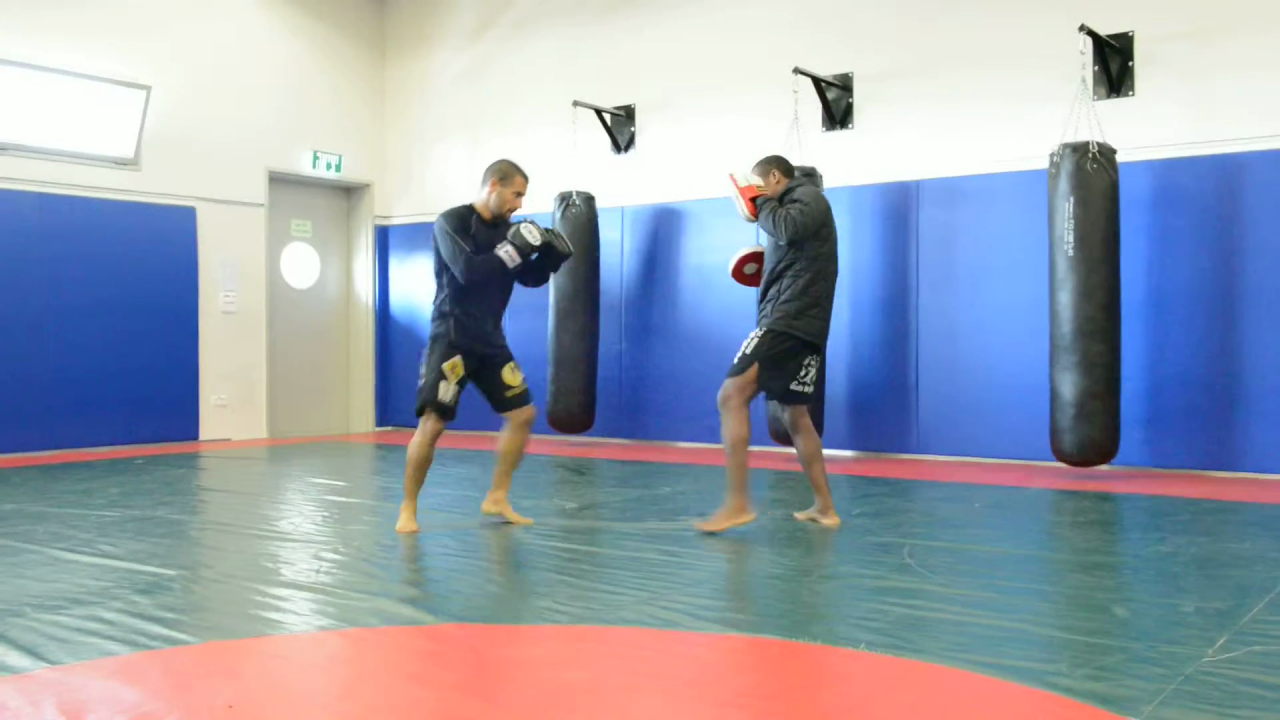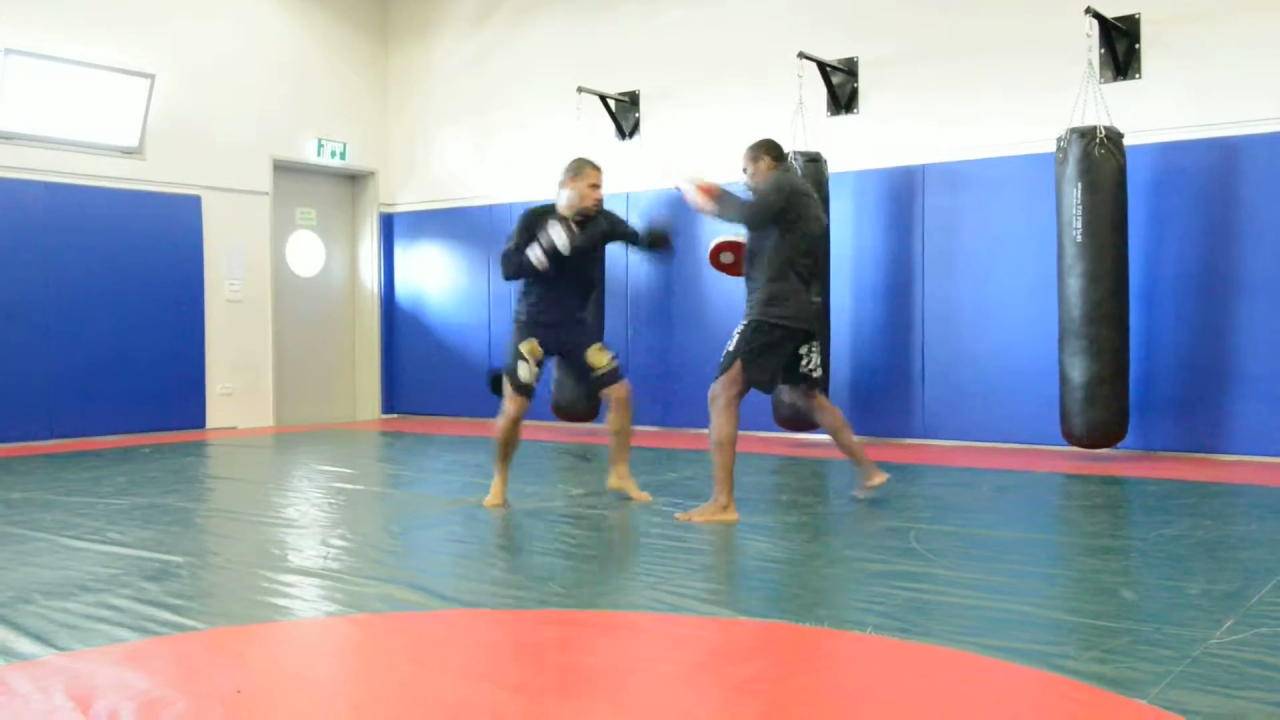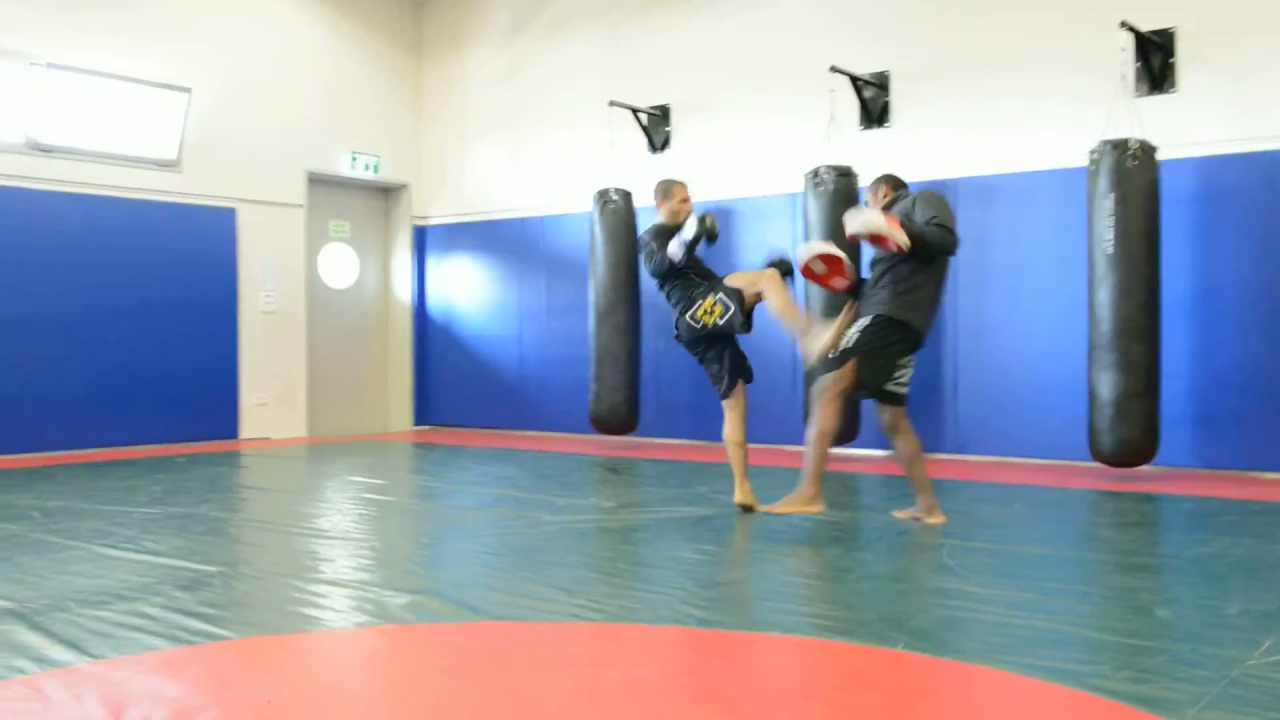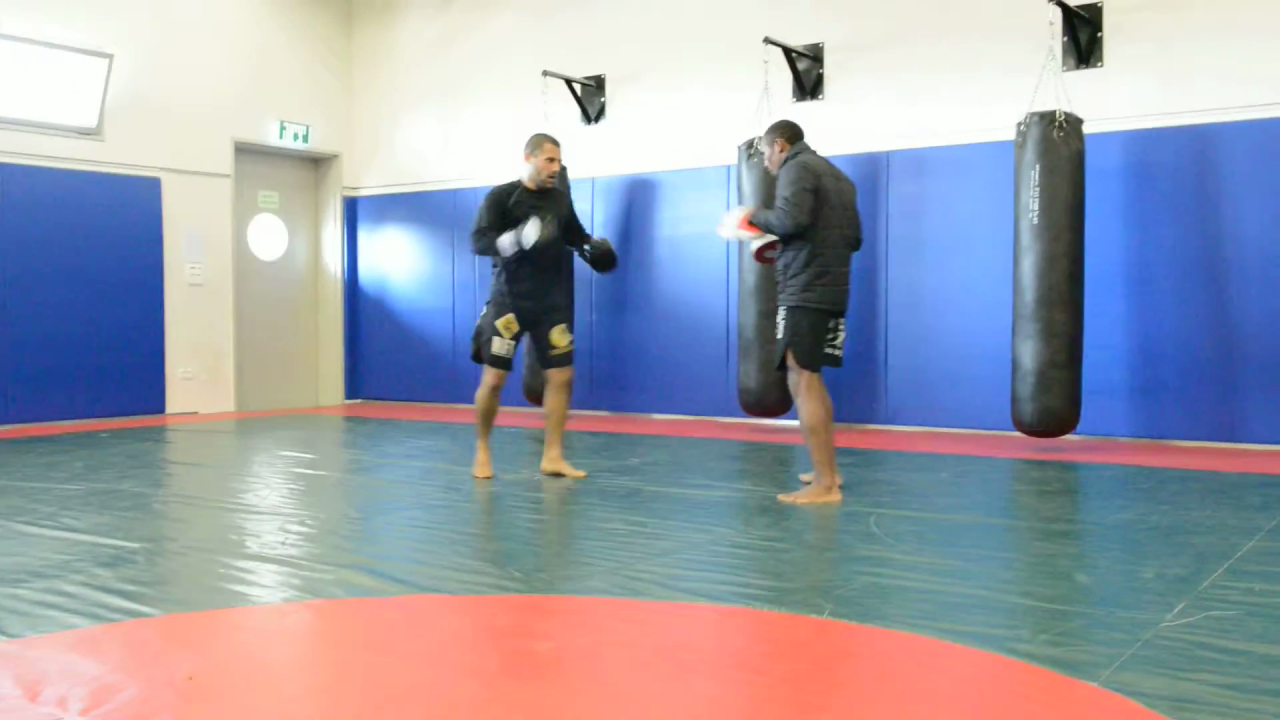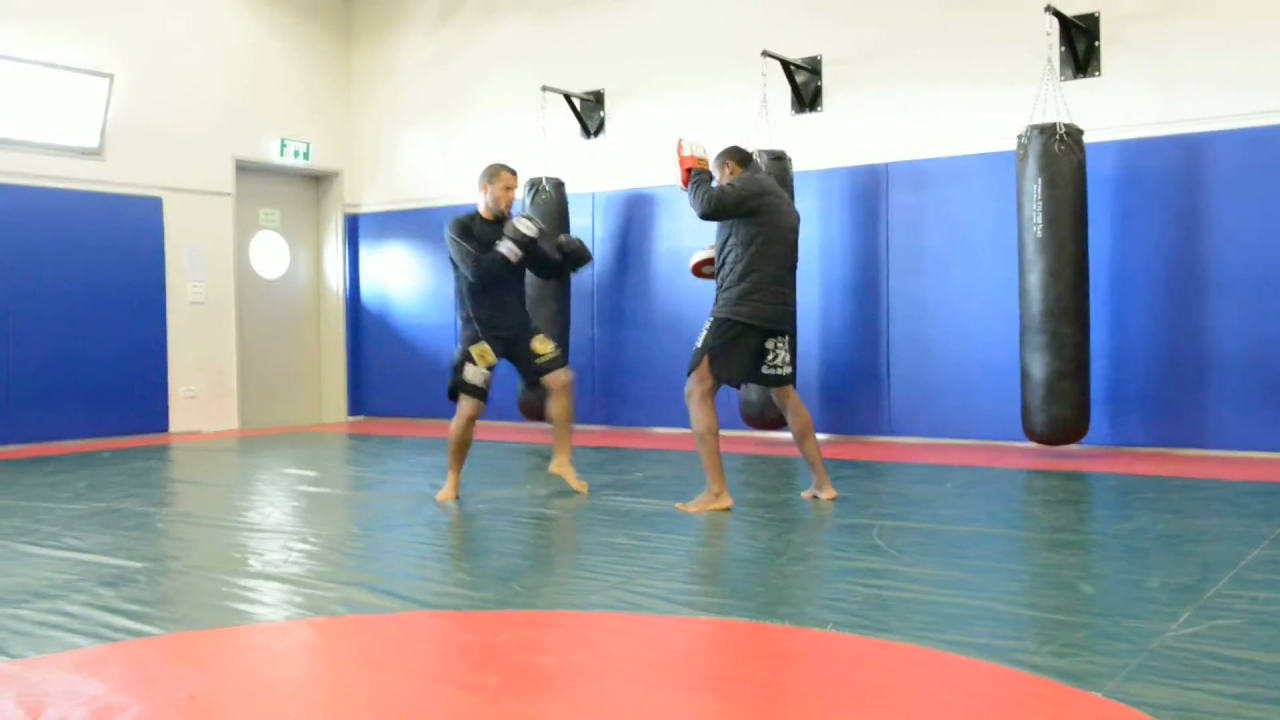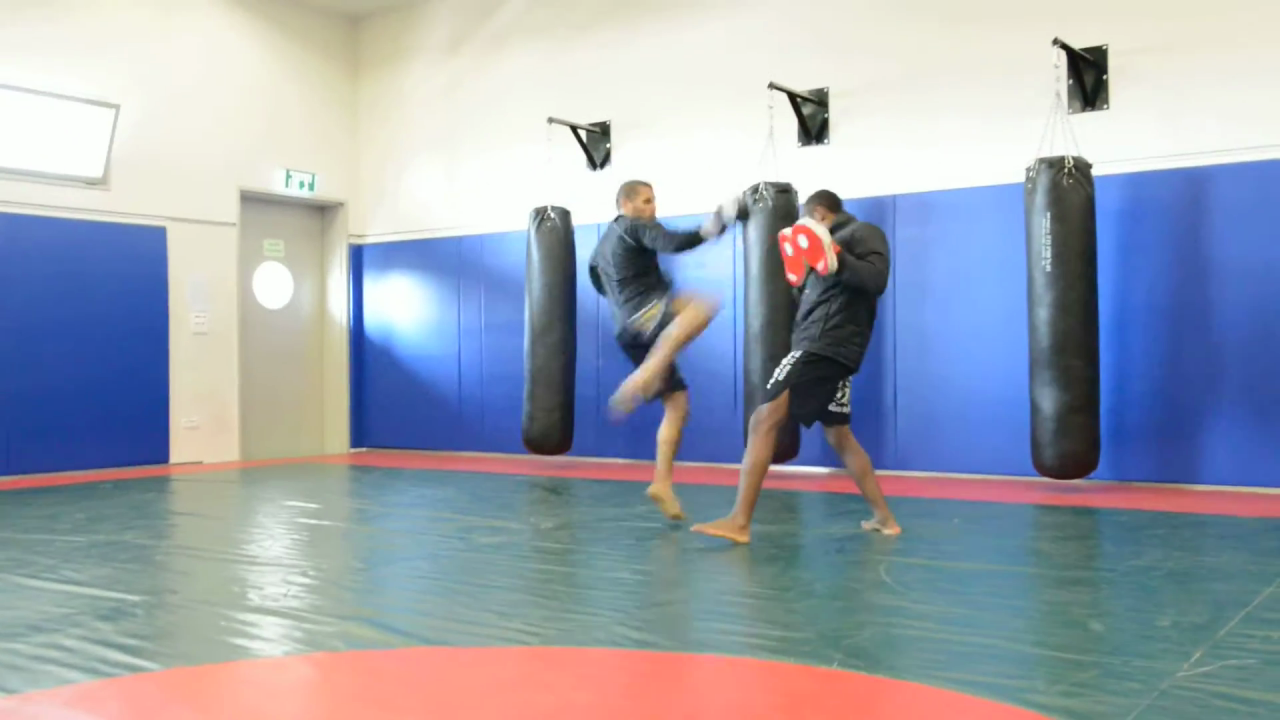
dt=0.7s
person 1, frame 1
left shoulder: (809, 195)
right shoulder: (801, 204)
left elbow: (789, 230)
left wrist: (760, 205)
right wrist: (768, 271)
left hip: (789, 322)
right hip: (803, 325)
left knee: (732, 397)
right knee: (796, 415)
left ankle: (737, 503)
right ankle: (825, 506)
person 1, frame 2
left shoulder: (783, 185)
right shoulder: (805, 197)
left elbow: (752, 212)
left wrist: (713, 199)
right wrist: (750, 257)
left hip: (771, 313)
right hip: (804, 314)
left knee: (722, 396)
right knee: (812, 397)
left ankle: (722, 503)
right ankle: (869, 471)
person 1, frame 3
left shoulder: (924, 201)
right shoulder: (902, 218)
left elbow: (945, 241)
left wrist: (897, 233)
left hip: (891, 316)
right hip: (895, 319)
left knee: (827, 389)
right knee: (893, 417)
left ankle: (809, 492)
right ankle: (927, 505)
person 1, frame 4
left shoulder: (797, 169)
right shoulder: (837, 176)
left elbow: (792, 220)
right elbow: (854, 239)
left wrist: (757, 216)
left hip: (805, 293)
right hip: (831, 291)
left knee: (802, 382)
right knee: (809, 377)
left ankle: (826, 484)
right ankle: (827, 469)
person 1, frame 5
left shoulder: (750, 188)
right shoulder: (783, 201)
left elbow: (706, 206)
left wrist: (695, 174)
left hip: (739, 310)
right hip: (779, 312)
left knee: (698, 391)
right knee: (784, 394)
left ankle: (716, 492)
right ankle: (822, 483)
person 1, frame 6
left shoulder: (864, 233)
right shoulder: (837, 240)
left elbow: (875, 281)
left wrist: (835, 259)
right wrist: (805, 284)
left hip: (824, 348)
right hip: (834, 350)
left knee: (763, 423)
right knee: (840, 435)
left ankle: (738, 522)
right ankle: (884, 517)
person 2, frame 1
left shoulder: (505, 228)
right shoulder: (452, 221)
left elbow: (531, 278)
right elbow: (468, 271)
left wrist: (551, 255)
right wrist: (514, 248)
left hip: (491, 340)
right hip: (451, 339)
left knee: (523, 415)
right knee: (432, 426)
left ankle: (497, 498)
right ankle: (408, 509)
person 2, frame 2
left shoulder: (600, 221)
right shoulder: (535, 220)
left elbow: (637, 237)
right elbow: (509, 268)
left wrist: (654, 238)
right wrist: (546, 246)
left hip: (575, 326)
right hip: (534, 325)
left knee: (620, 394)
right knee: (513, 410)
left ankle: (620, 473)
right ankle: (500, 481)
person 2, frame 3
left shoulder: (677, 236)
right shoulder: (656, 234)
left elbow: (711, 280)
right elbow: (659, 267)
left wrist: (769, 266)
right wrist: (687, 235)
left hip: (701, 327)
right hip: (699, 310)
left knee: (734, 407)
right knee: (768, 280)
left ankle: (742, 489)
right ankle: (814, 339)
person 2, frame 4
left shoulder: (559, 198)
right shoulder: (500, 197)
left elbow: (575, 234)
right elbow: (480, 243)
left wrist: (594, 248)
right wrist: (520, 238)
left hip: (551, 302)
right hip: (510, 301)
left knee: (561, 377)
right knee: (493, 378)
left ankle: (553, 457)
right ankle: (483, 452)
person 2, frame 5
left shoulder: (517, 225)
right shoulder: (460, 228)
left elbow: (550, 269)
right elbow: (478, 271)
left wrist: (570, 257)
right wrist: (513, 243)
left hip: (518, 324)
right hip: (481, 330)
left knee: (561, 383)
right knee: (468, 409)
left ankle: (561, 461)
right ankle: (451, 481)
person 2, frame 6
left shoulder: (606, 243)
right shoulder: (632, 226)
left elbow: (601, 284)
right elbow: (676, 242)
right wrist: (720, 220)
left hip: (633, 328)
right hip: (644, 308)
left knee: (678, 405)
right knee: (701, 310)
left ankle: (663, 485)
right ankle: (648, 373)
